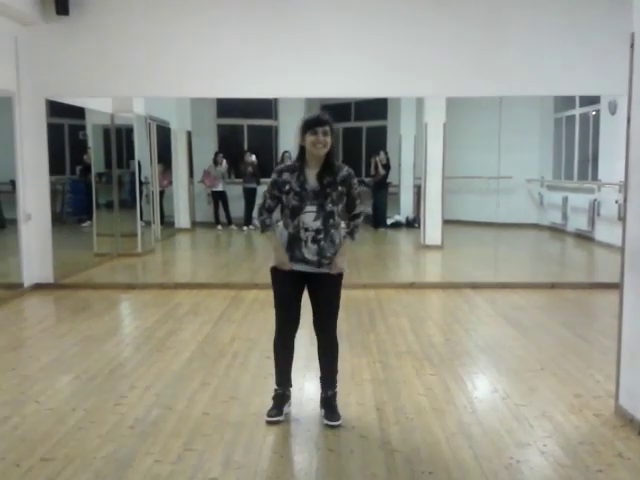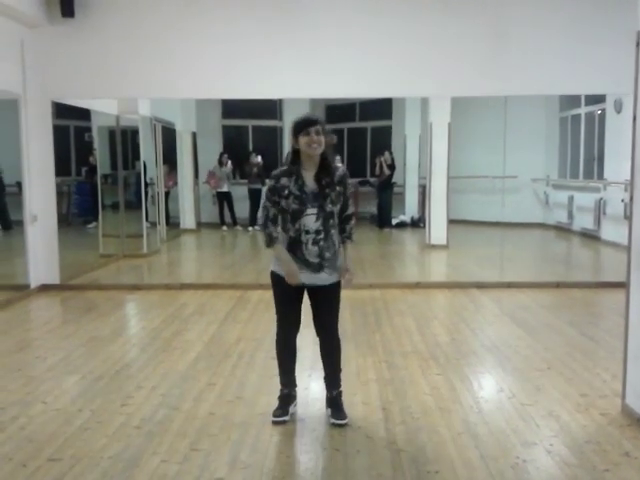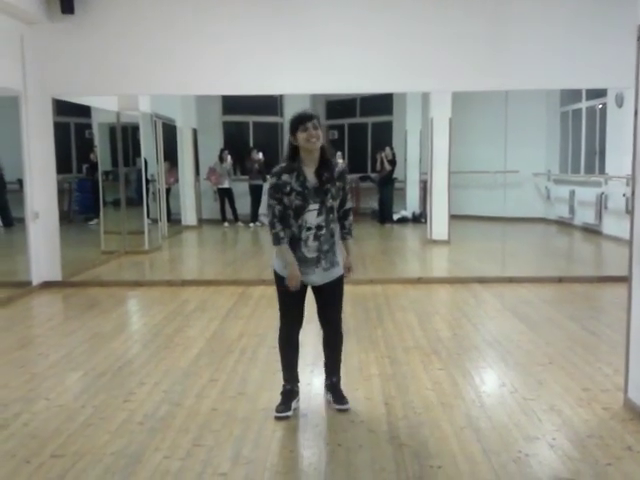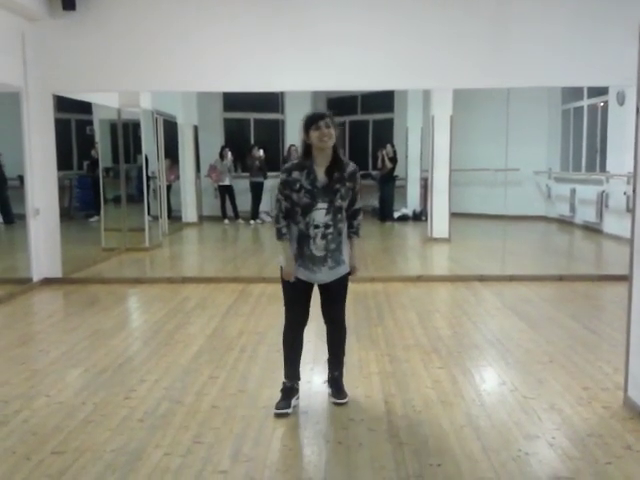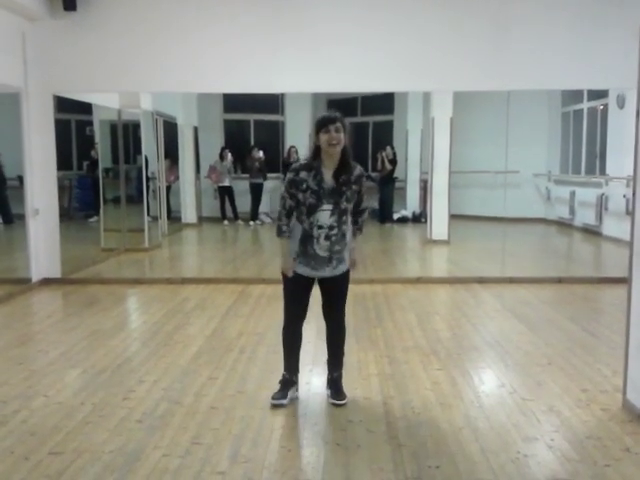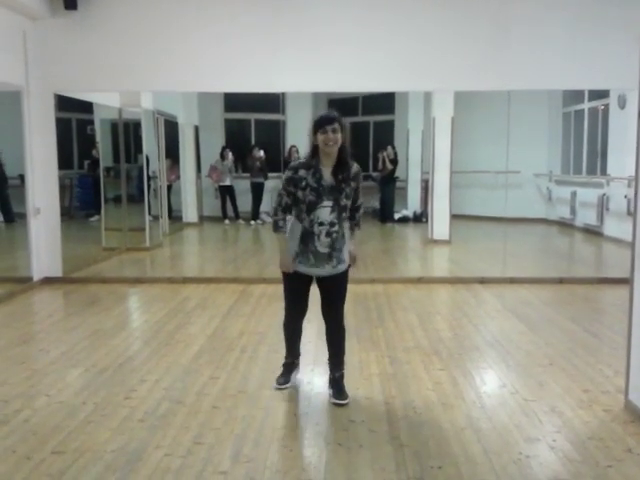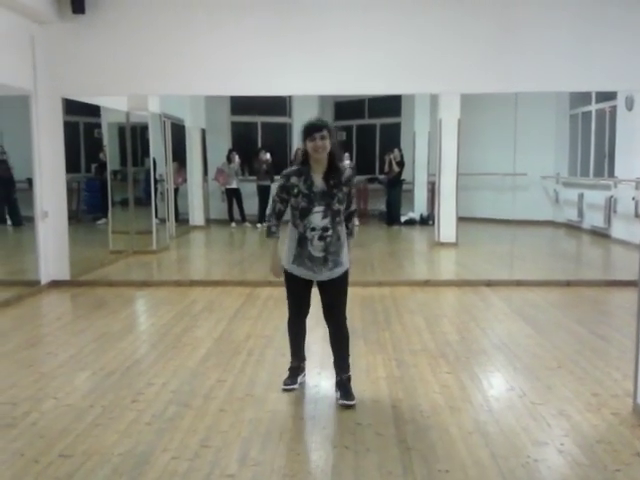
dt=0.2s
person 1, frame 1
left shoulder: (343, 175)
right shoulder: (284, 174)
left elbow: (355, 215)
right elbow: (264, 212)
left wrist: (341, 252)
right wrist: (277, 248)
left hip: (327, 267)
right hip: (288, 265)
left knee: (326, 332)
right knee: (285, 330)
left ankle: (329, 398)
right ankle: (282, 395)
person 1, frame 2
left shoulder: (338, 176)
right shoulder: (280, 178)
left elbow: (347, 218)
right elbow: (268, 223)
left wrist: (345, 257)
right wrist: (286, 260)
left hip: (327, 269)
right hip: (288, 269)
left knee: (329, 332)
right knee: (286, 332)
left ankle: (334, 397)
right ankle: (287, 395)
person 1, frame 3
left shoulder: (337, 172)
right shoulder: (281, 175)
left elbow: (345, 215)
right elbow: (275, 222)
left wrist: (348, 253)
right wrist: (290, 262)
left hip: (330, 264)
right hip: (291, 265)
left knee: (333, 325)
right knee: (289, 327)
left ankle: (333, 384)
right ankle: (290, 390)
person 1, frame 4
left shoulder: (349, 171)
right shoulder: (292, 172)
left elbow: (354, 214)
right elbow: (282, 217)
left wrist: (353, 252)
right wrist: (288, 258)
left hip: (335, 262)
right hip: (298, 262)
left knee: (336, 322)
right knee: (294, 323)
left ankle: (335, 379)
right ankle: (290, 387)
person 1, frame 5
left shoulder: (355, 174)
right shoulder: (299, 172)
left elbow: (359, 213)
right elbow: (284, 215)
left wrist: (353, 247)
right wrist: (285, 255)
left hip: (337, 262)
right hip: (299, 259)
left knee: (335, 321)
right knee: (293, 319)
left ankle: (334, 380)
right ankle: (289, 380)
person 1, frame 6
left shoulder: (352, 171)
right shoulder: (297, 170)
right elbow: (280, 210)
left wrist: (351, 242)
right wrist: (283, 251)
left hip: (335, 260)
right hip: (299, 256)
left knee: (334, 319)
right knee: (294, 315)
left ankle: (336, 379)
right ankle: (291, 363)
person 1, frame 7
left shoulder: (345, 176)
right shoulder: (290, 177)
left elbow: (349, 216)
right elbow: (274, 216)
left wrist: (348, 248)
right wrist: (274, 256)
left hip: (334, 262)
right hip: (297, 261)
left knee: (337, 320)
right knee: (297, 317)
left ankle: (343, 381)
right ankle: (297, 367)
